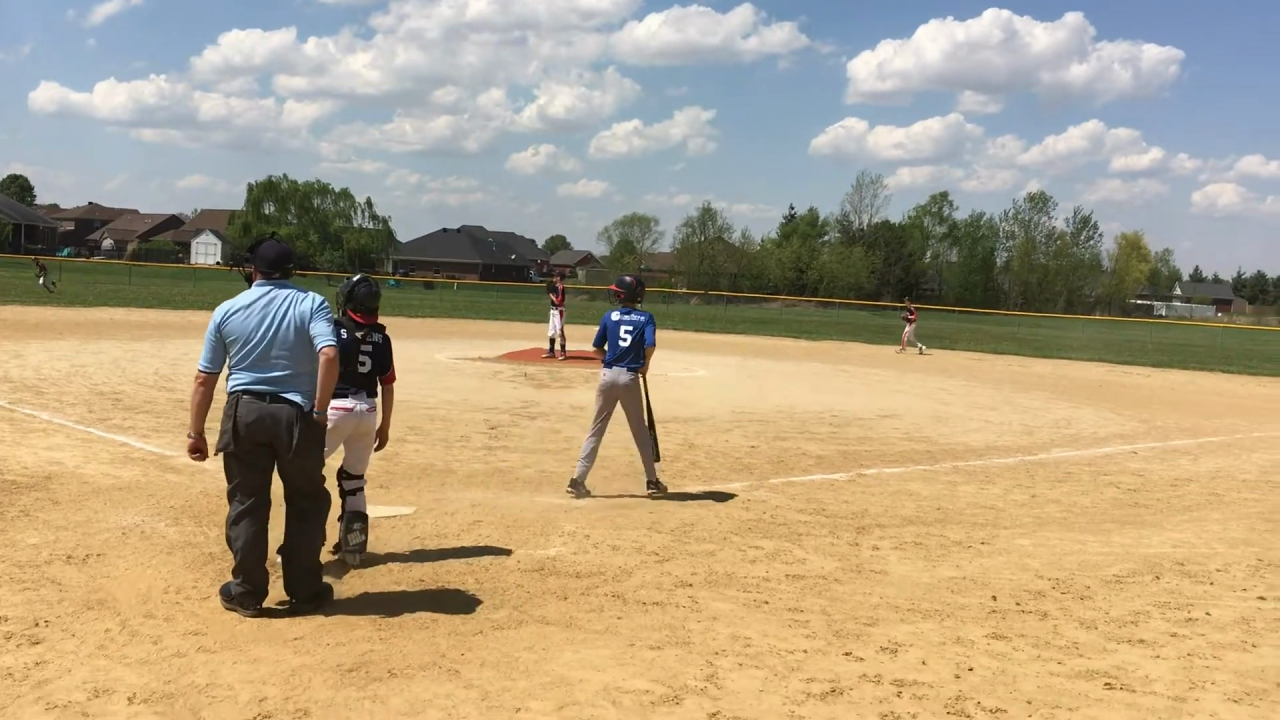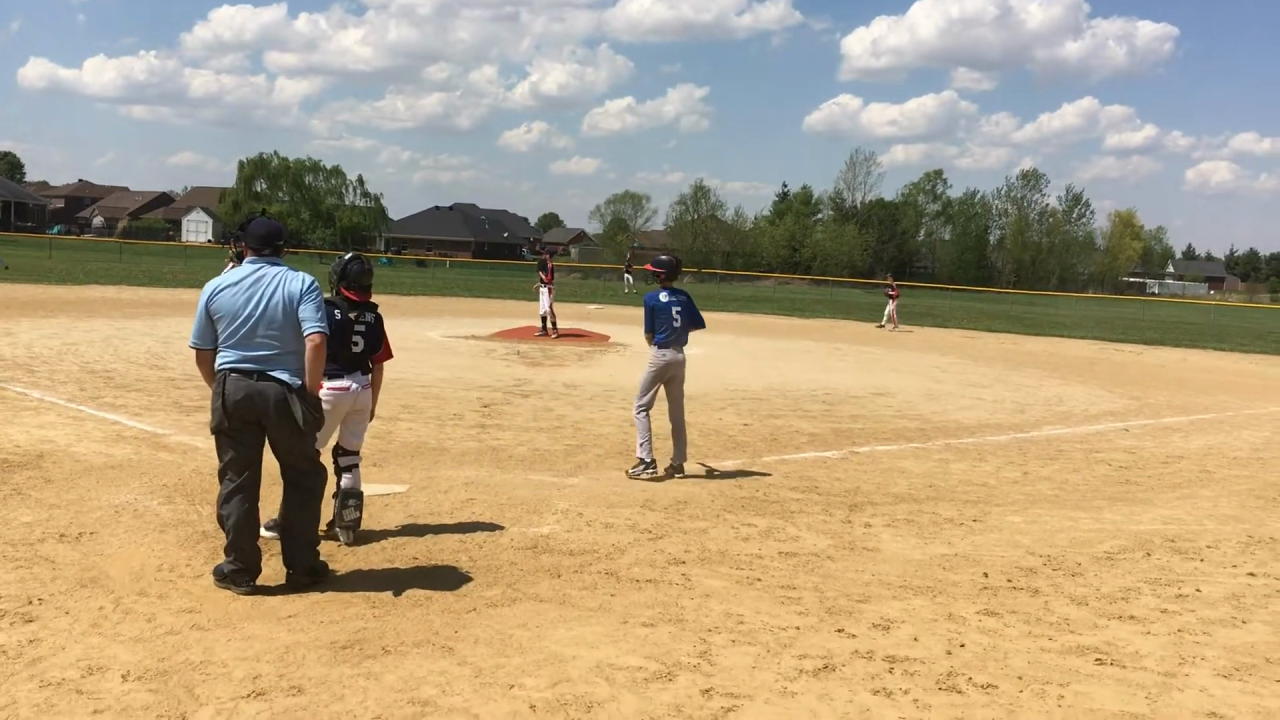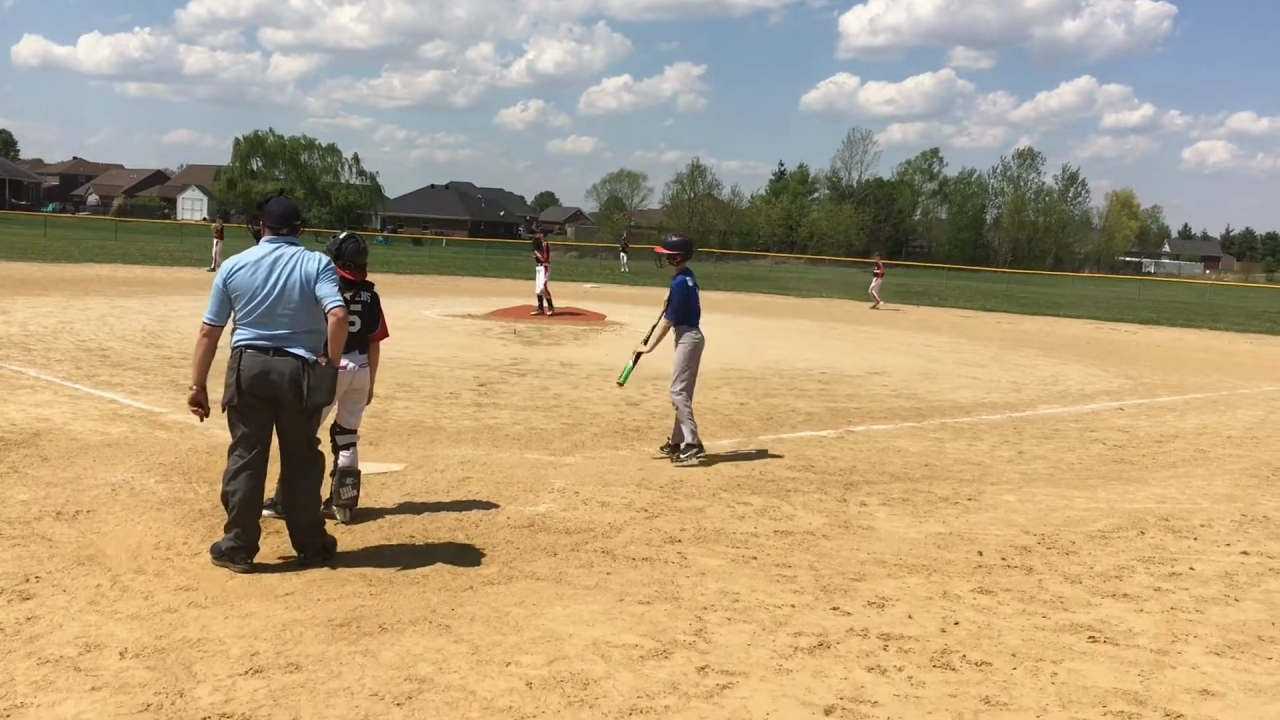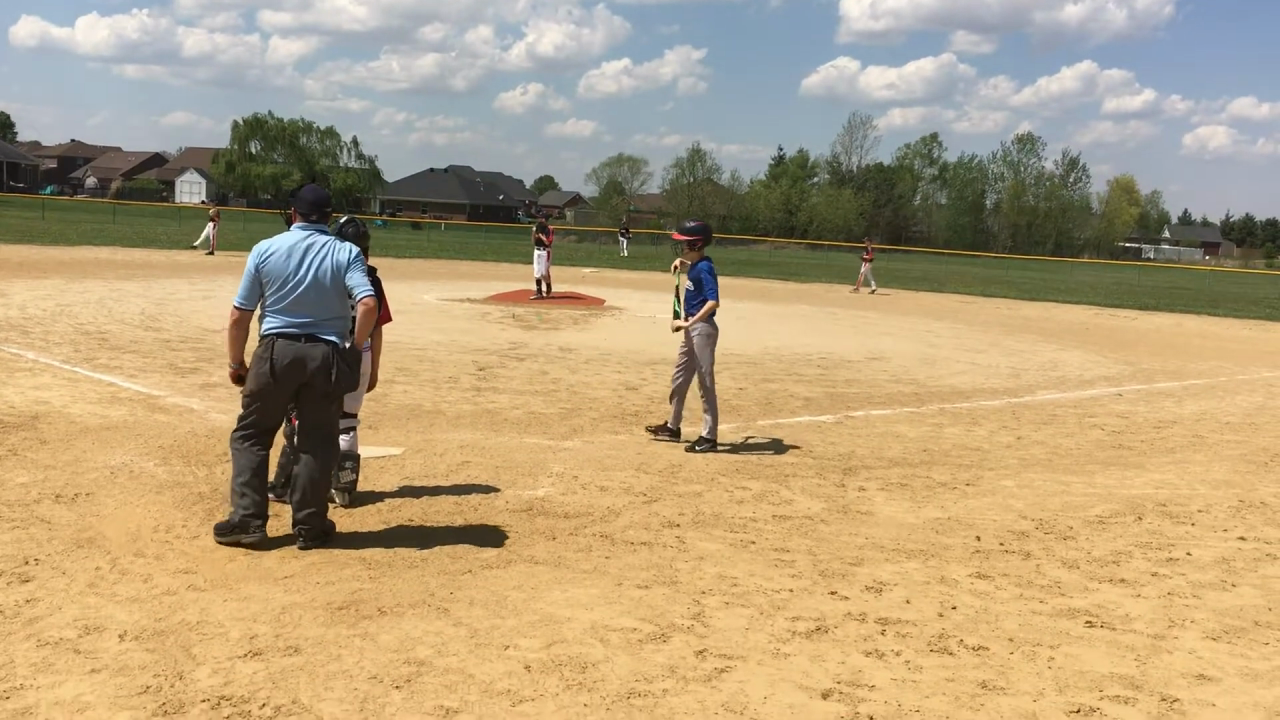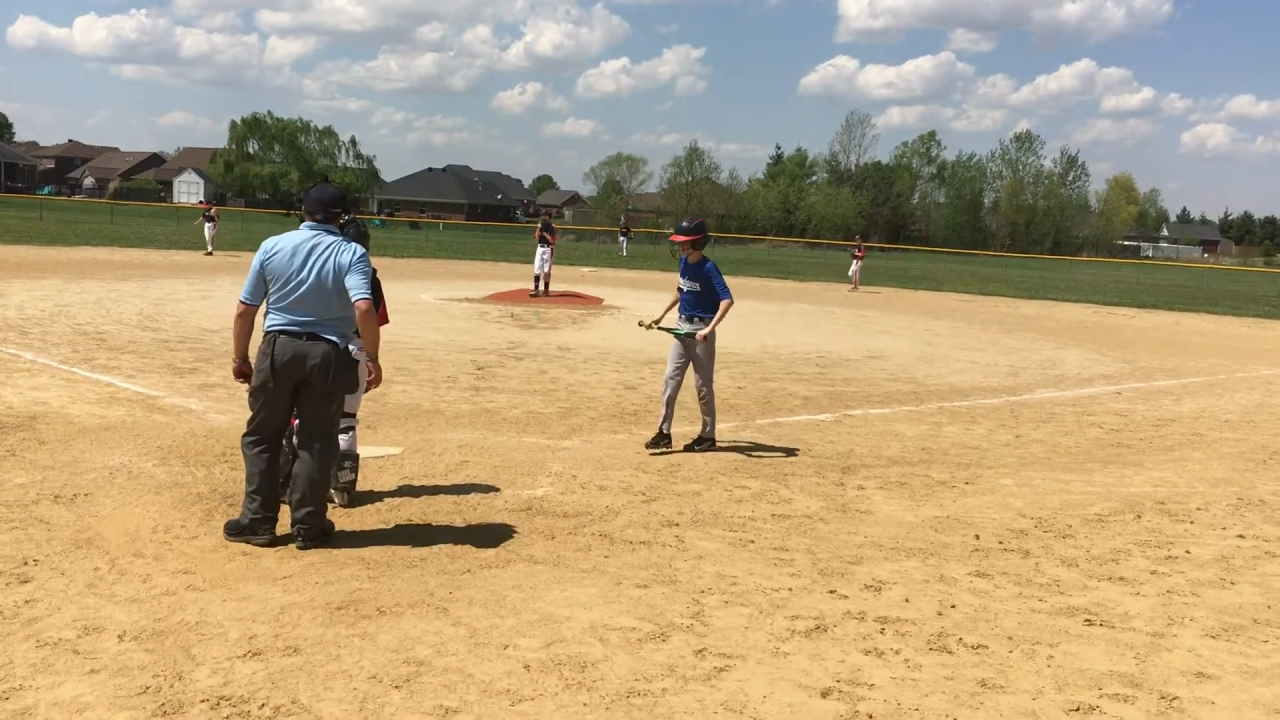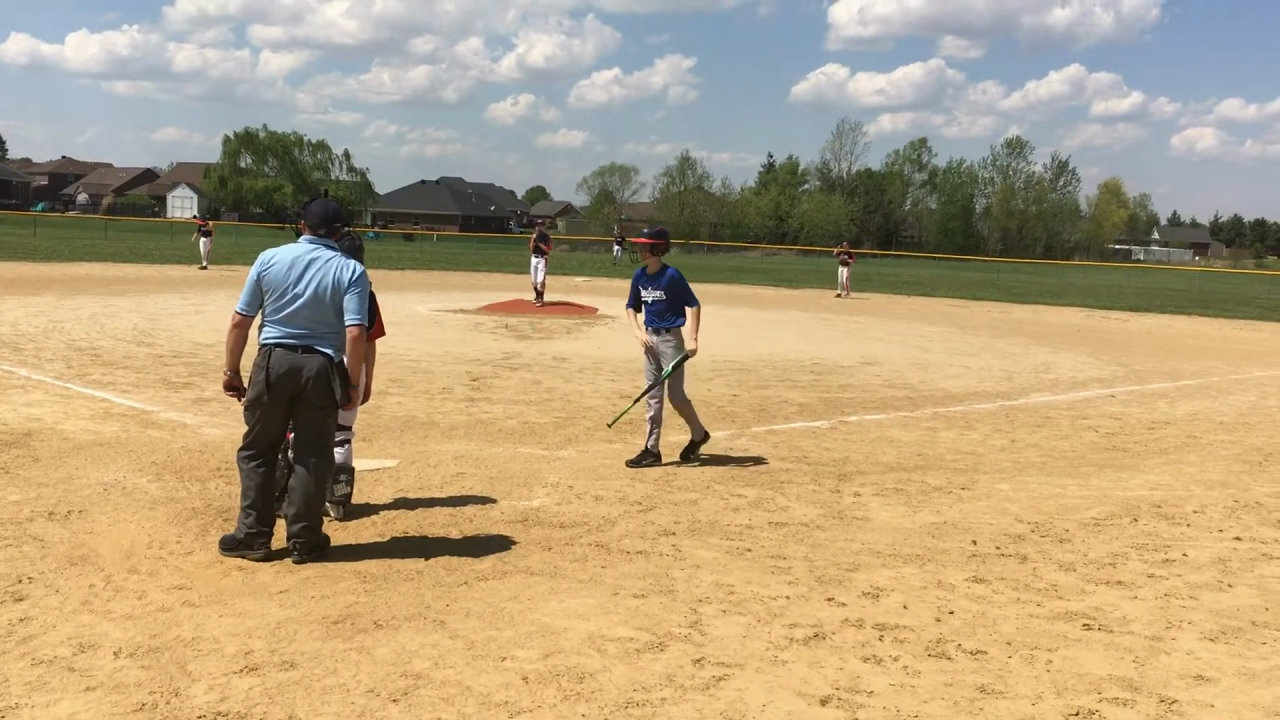
dt=0.4s
person 1, frame 1
left shoulder: (227, 310)
right shoulder: (312, 304)
left elbow: (205, 379)
right elbow: (328, 356)
left wrist: (196, 432)
right wrist: (319, 410)
left hip: (245, 413)
right hip: (295, 415)
left knee: (247, 504)
right knee: (307, 502)
left ankle: (248, 592)
right ankle: (304, 590)
person 1, frame 2
left shoulder: (216, 287)
right shoulder: (301, 283)
left elbow: (203, 355)
right elbow: (316, 340)
right wrist: (311, 391)
left hip: (233, 390)
right hip: (285, 392)
left knee: (237, 482)
right knee: (304, 477)
left ankle: (240, 570)
right ankle: (302, 566)
person 1, frame 3
left shoulder: (234, 265)
right shoulder: (317, 263)
left elbow: (209, 331)
right elbow: (338, 315)
left wrist: (198, 384)
right wrist: (331, 361)
left hip: (249, 367)
right hip: (299, 370)
left knee: (245, 458)
right knee: (301, 459)
left ankle: (238, 547)
right ankle: (309, 544)
person 1, frame 4
left shoulder: (265, 250)
right shoulder: (347, 253)
left elbow: (239, 316)
right elbow: (368, 306)
left wrist: (236, 361)
right wrist: (356, 347)
left hip: (276, 352)
right hip: (325, 356)
left knee: (251, 433)
right knee: (317, 442)
left ankle: (247, 519)
right ankle: (308, 526)
person 1, frame 5
left shoulder: (272, 246)
right shoulder: (352, 253)
left elbow: (245, 310)
right elbow: (363, 308)
left wrist: (240, 358)
right wrist: (372, 359)
left hip: (278, 349)
right hip: (326, 355)
left knee: (262, 436)
right knee: (317, 441)
left ankle: (258, 522)
right ankle: (308, 526)
person 1, frame 6
left shoulder: (269, 259)
right shoulder: (351, 270)
left elbow: (239, 321)
right elbow: (355, 333)
left wrist: (231, 370)
right wrist: (353, 384)
left hip: (273, 362)
right hip: (321, 368)
left knee: (257, 450)
right knee: (313, 455)
left ankle: (254, 537)
right ankle: (303, 540)
person 2, frame 1
left shoulder: (332, 331)
right shoulder: (380, 338)
right elbow: (387, 386)
right wrist: (384, 427)
left hip: (336, 409)
right hip: (367, 411)
right knee: (353, 479)
right ankle: (352, 546)
person 2, frame 2
left shoulder: (325, 312)
right shoulder: (374, 318)
right elbow: (378, 365)
right wrist: (372, 403)
left hip: (330, 390)
right hip: (362, 390)
right knee: (350, 458)
right ankle: (347, 524)
person 2, frame 3
right shoulder: (370, 296)
right elbow: (374, 344)
right wrist: (369, 383)
right hip: (359, 369)
right knee: (347, 437)
left ankle: (285, 502)
right ankle: (343, 503)
person 2, frame 4
right shoulder: (372, 280)
right elbow: (376, 329)
right wrist: (374, 369)
right hip: (360, 356)
left knee: (301, 416)
right knee: (348, 422)
left ankle: (284, 485)
right ankle: (343, 487)
person 2, frame 5
right shoulder: (370, 280)
right wrist: (371, 367)
right hip: (358, 355)
right knee: (346, 422)
left ankle: (285, 483)
right ankle: (342, 487)
person 2, frame 6
right shoulder: (364, 294)
right elbow: (370, 342)
right wrist: (368, 382)
right knee: (342, 435)
left ankle: (280, 498)
right ankle: (337, 501)
person 3, frame 1
left shoulder: (609, 317)
right shoulder: (646, 318)
left elbow: (597, 349)
right elbow: (650, 345)
right wrist: (643, 362)
left hip: (608, 376)
right hip: (630, 378)
left knee: (596, 431)
right knee: (640, 432)
left ankle: (577, 482)
right ankle: (652, 481)
person 3, frame 2
left shoulder: (651, 298)
right shoulder: (684, 296)
left elbow: (649, 333)
right elbow: (699, 324)
left hip: (660, 355)
right hip: (678, 356)
left knee: (641, 408)
right knee: (676, 411)
left ankle: (646, 461)
right ankle: (678, 464)
person 3, frame 3
left shoulder: (678, 283)
right shoulder: (686, 275)
left elbow: (669, 320)
left wrist: (650, 346)
left hip: (687, 337)
right hip: (692, 336)
left knee: (679, 390)
right knee: (681, 391)
left ankle: (693, 443)
right ankle: (676, 442)
person 3, frame 4
left shoulder: (704, 268)
right shoulder: (697, 263)
left elbow: (714, 301)
left wrist: (689, 322)
right wrist: (683, 262)
left hip: (703, 329)
right hip: (690, 328)
left knee: (705, 383)
right knee: (679, 378)
left ankle: (709, 437)
right ankle: (672, 426)
person 3, frame 5
left shoulder: (708, 268)
right shoulder: (683, 262)
left elbow: (727, 299)
left wrist: (710, 328)
right wrist: (663, 313)
left hip: (701, 330)
right hip: (682, 326)
left knee: (703, 385)
right knee: (671, 379)
left ankle: (708, 436)
right ankle: (664, 432)
person 3, frame 6
left shoulder: (672, 275)
right shoulder: (639, 275)
left elbow: (693, 305)
right elbow: (631, 307)
left wrist: (692, 339)
right wrist: (638, 331)
left hip: (670, 339)
right hip: (651, 338)
left knee: (675, 394)
right knee: (653, 396)
left ankle: (698, 435)
right ankle: (652, 449)
